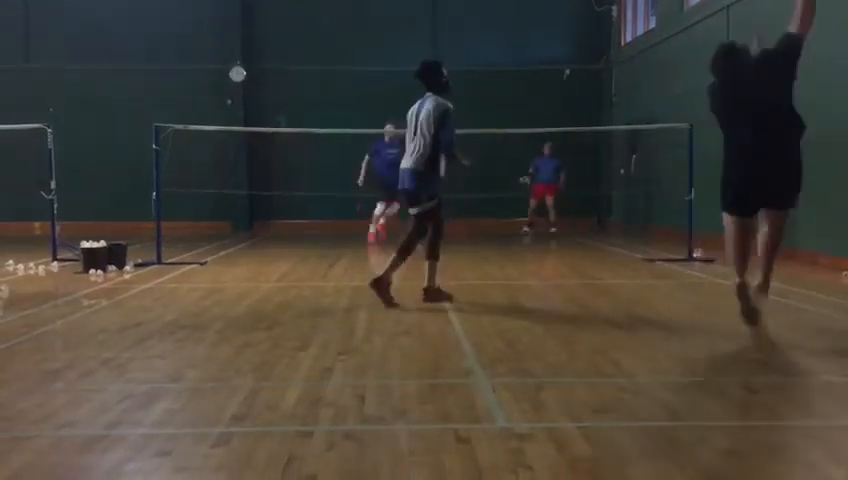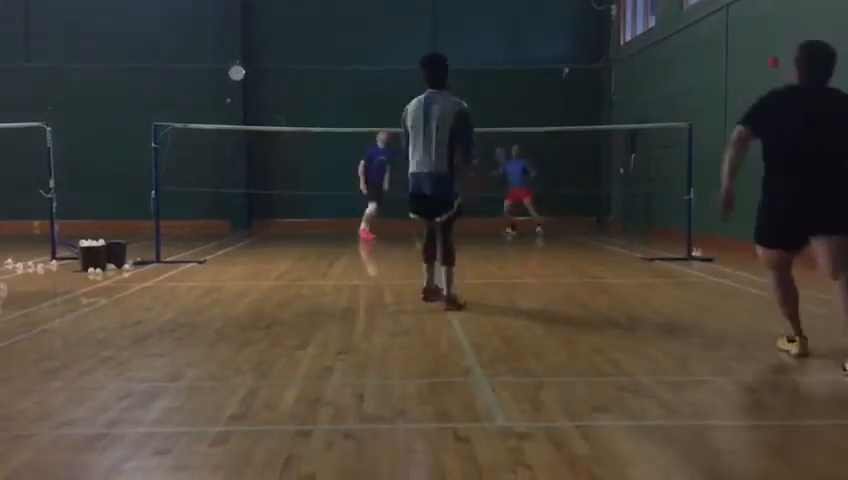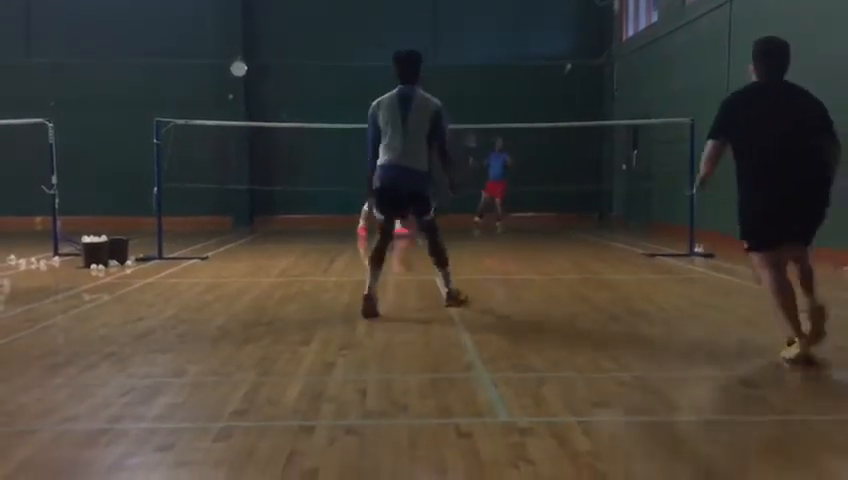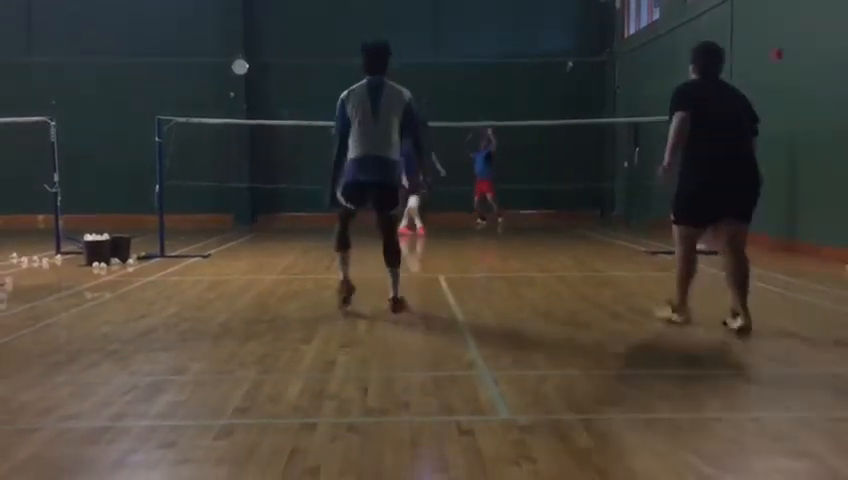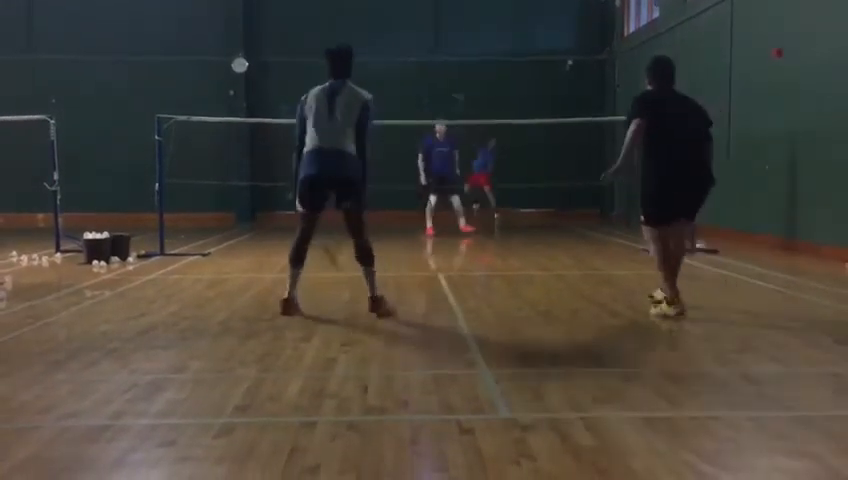
dt=0.5s
person 1, frame 1
left shoulder: (720, 94)
right shoulder: (770, 65)
left hip: (742, 169)
right hip: (783, 166)
left knee: (736, 229)
right knee: (773, 224)
left ankle: (741, 283)
right ankle: (763, 283)
person 1, frame 2
left shoulder: (771, 103)
left elbow: (737, 143)
left wrist: (726, 188)
left hip: (784, 199)
left knee: (776, 265)
left ankle: (797, 337)
person 1, frame 3
left shoulder: (737, 103)
right shoulder: (808, 100)
left elbow: (713, 149)
right elbow: (832, 147)
left wrist: (703, 175)
right wrist: (823, 186)
left hip: (762, 198)
right hip: (808, 194)
left knee: (770, 266)
right knee: (797, 256)
left ankle: (798, 339)
right ankle: (813, 306)
person 1, frame 4
left shoulder: (687, 92)
right shoulder: (738, 97)
left elbow: (680, 123)
right elbow: (750, 139)
left wrist: (669, 158)
left hip: (701, 179)
right hip: (743, 178)
left knee: (685, 241)
right knee: (733, 246)
left ankle: (678, 306)
right ankle: (740, 312)
person 1, frame 5
left shoulder: (646, 101)
right shoulder: (692, 106)
left elbow: (637, 129)
right elbow: (706, 144)
left wrist: (620, 162)
right wrist: (702, 174)
left hip: (662, 179)
right hip: (695, 179)
left knee: (658, 238)
right knee: (677, 235)
left ankle: (672, 300)
right ankle: (669, 290)
person 2, frame 1
left shoulder: (415, 108)
right shoulder: (442, 108)
right elbow: (447, 148)
right wrist: (462, 163)
left hip: (410, 173)
right hip: (423, 176)
left knee: (436, 226)
right knee: (418, 231)
left ankle: (431, 287)
right ankle: (383, 278)
person 2, frame 2
left shoulder: (411, 108)
right shoulder: (457, 108)
left elbow: (407, 146)
right elbow: (466, 149)
right wrist: (466, 166)
left hip: (417, 177)
right hip: (441, 178)
left knee: (431, 231)
right knee: (445, 233)
left ankle: (429, 286)
right ankle: (448, 293)
person 2, frame 3
left shoulder: (379, 105)
right shoulder: (432, 106)
left elbow: (372, 148)
right elbow: (441, 148)
left wrist: (372, 183)
right wrist: (451, 179)
left hip: (387, 177)
right hip: (417, 177)
left knee: (384, 236)
right knee: (432, 235)
left ankle: (370, 294)
right ankle: (450, 291)
person 2, frame 4
left shoulder: (348, 97)
right shoulder: (403, 97)
left elbow: (341, 143)
right elbow: (415, 140)
left wrist: (334, 182)
left hip: (356, 170)
right hip: (388, 171)
left knee: (343, 223)
right knee: (389, 235)
left ankle: (345, 279)
right ankle: (395, 296)
person 2, frame 5
left shoulder: (309, 97)
right shoulder: (362, 98)
left elbow: (299, 144)
right elbow: (361, 145)
left wrist: (296, 182)
right wrist: (362, 184)
left hip: (313, 165)
right hip: (345, 166)
left knee: (304, 233)
right knee: (358, 233)
left ankle: (290, 297)
right ankle: (374, 297)
